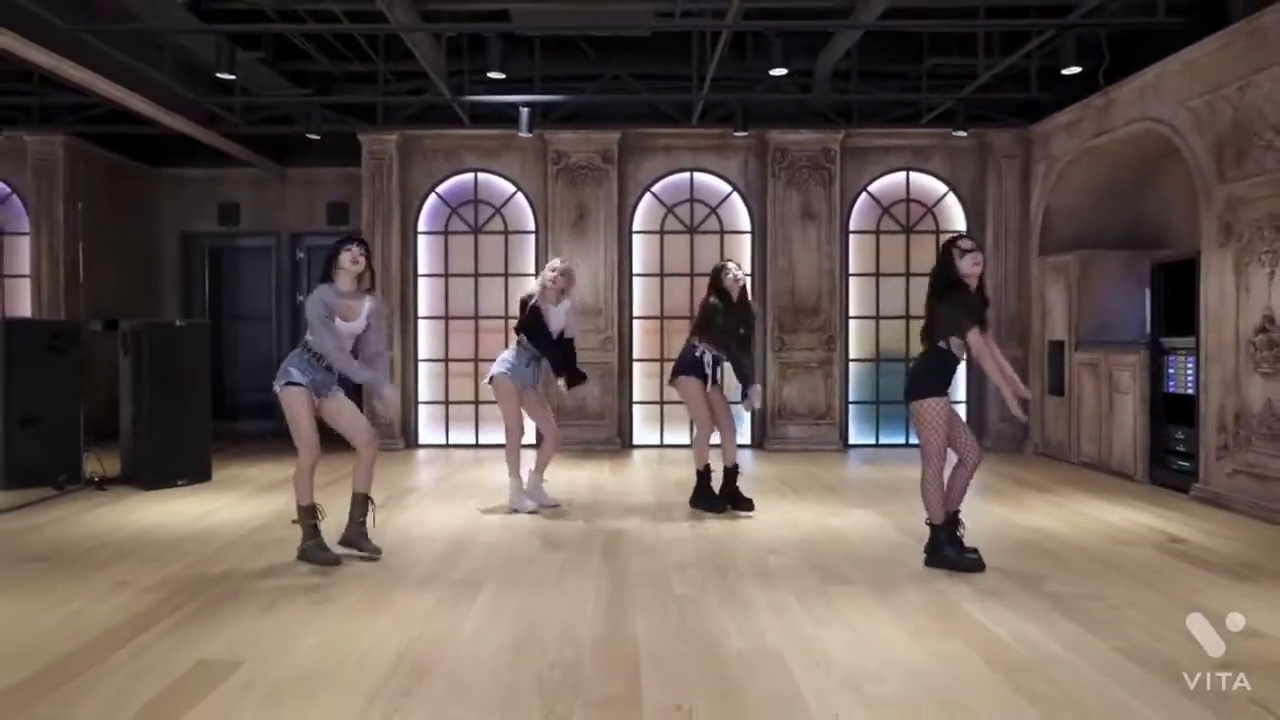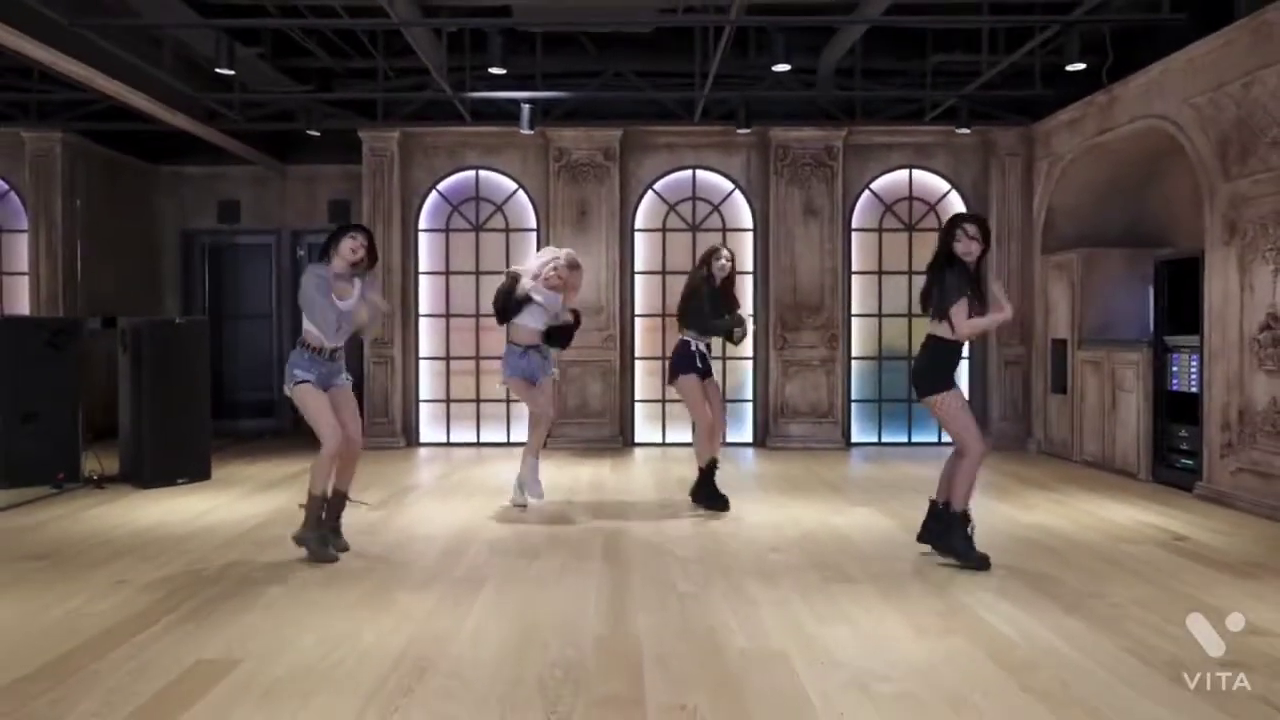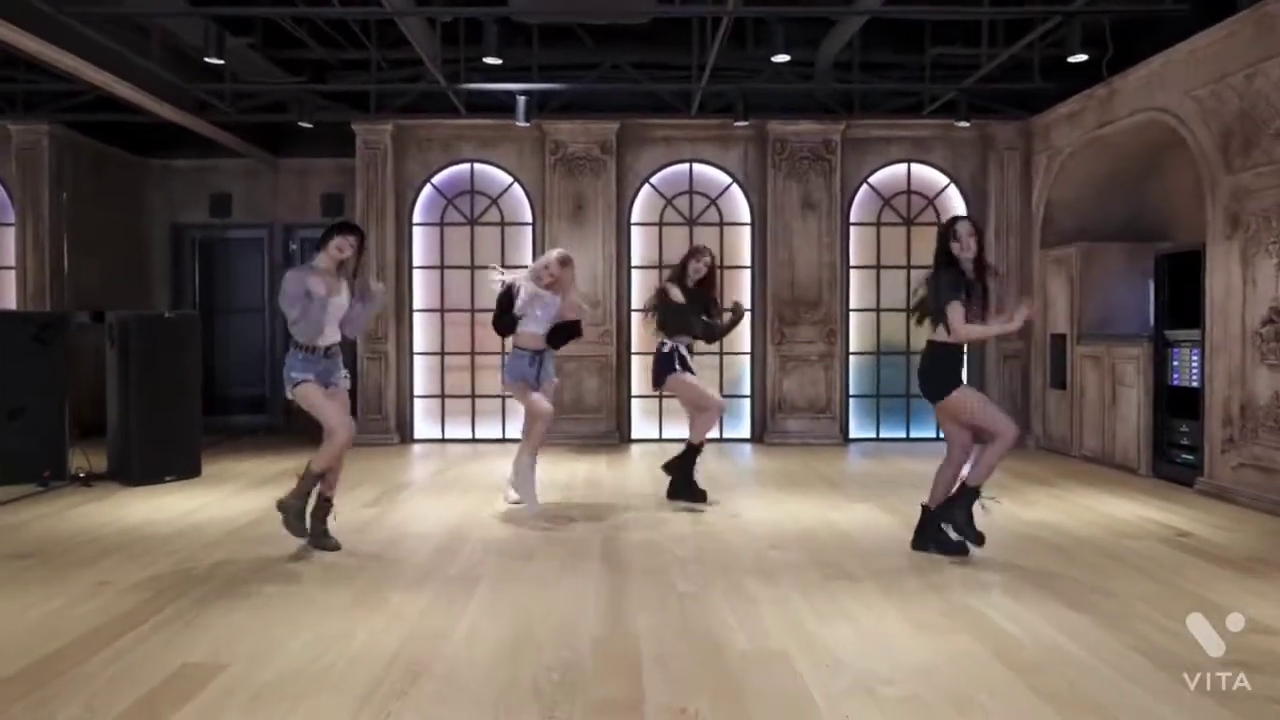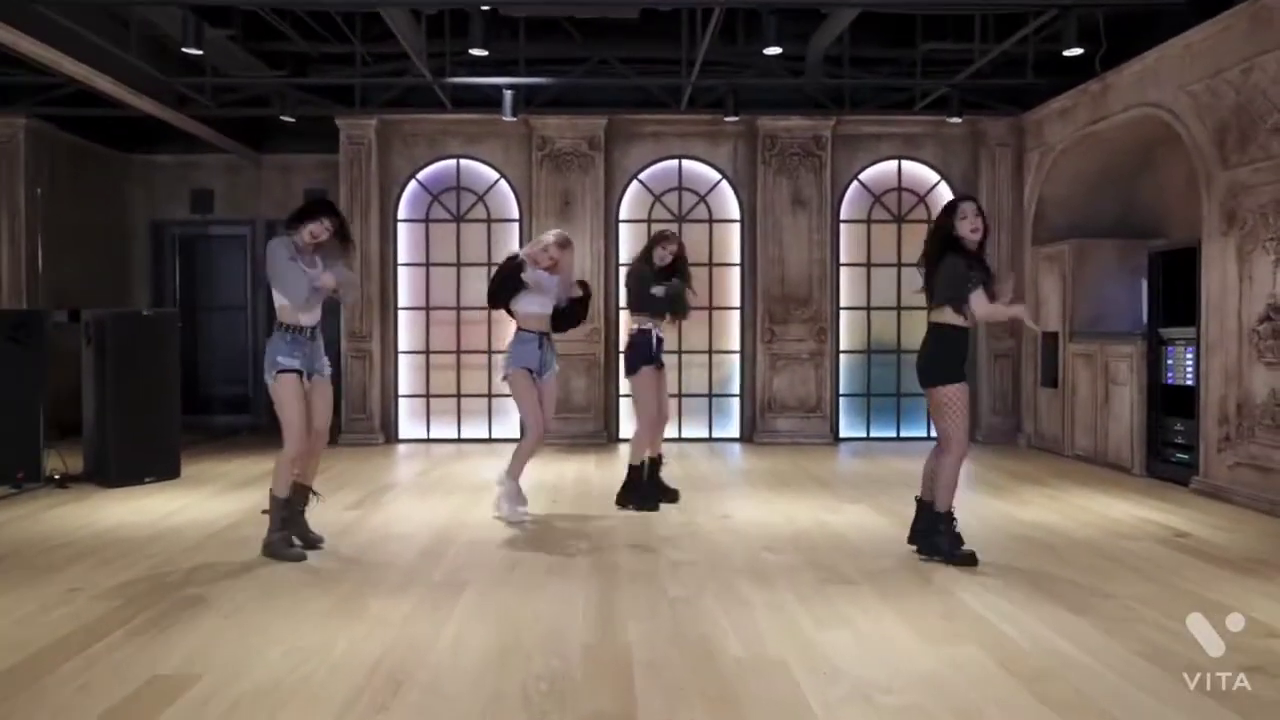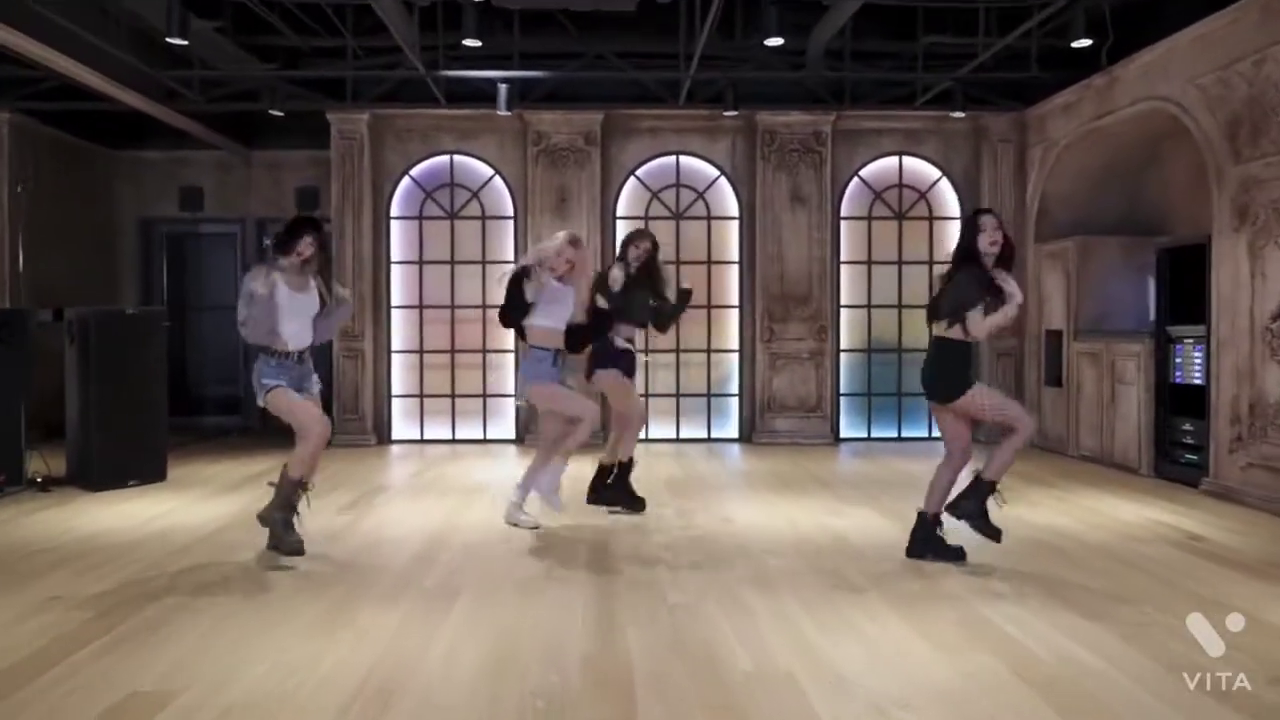
dt=0.2s
person 1, frame 1
left shoulder: (972, 300)
right shoulder: (958, 299)
left elbow: (990, 346)
right elbow: (981, 352)
left wrist: (1016, 382)
right wrist: (1007, 393)
left hip: (933, 385)
right hip: (928, 383)
left knee: (971, 453)
right knee: (935, 460)
person 1, frame 2
left shoulder: (967, 277)
right shoulder: (953, 275)
left elbow: (972, 326)
right elbow: (963, 328)
left wrist: (998, 310)
right wrist: (1003, 315)
left hip: (939, 370)
right hip: (935, 370)
left knee: (966, 445)
right knee: (975, 447)
left ankle: (937, 522)
person 1, frame 3
left shoulder: (970, 280)
right shoulder: (949, 278)
left elbow: (969, 331)
right elbow: (960, 331)
left wrist: (1009, 321)
right wrist: (1009, 326)
left hip: (944, 372)
right hip: (940, 373)
left knee: (960, 449)
right knee: (1006, 431)
right ankle: (961, 503)
person 1, frame 4
left shoulder: (967, 262)
right shoulder: (958, 262)
left elbow: (971, 312)
right elbow: (984, 313)
left wrist: (1002, 303)
right wrist: (1018, 311)
left hip: (940, 358)
right hip: (943, 359)
left knee: (947, 443)
right knee: (957, 446)
left ankle: (925, 524)
right ankle: (940, 532)
person 1, frame 5
left shoulder: (981, 276)
right shoulder: (970, 276)
left elbow: (979, 324)
right elbow: (978, 330)
left wrist: (1009, 298)
right wrist: (1015, 302)
left hip: (942, 370)
right hip: (949, 371)
left knee: (958, 451)
right knee: (1024, 425)
left ankle: (923, 535)
right ankle: (974, 498)
person 2, frame 1
left shoulder: (372, 304)
right shoulder: (320, 297)
left elbow: (375, 351)
right elbow: (333, 351)
left wrist: (384, 388)
right wrist: (375, 382)
left hip: (329, 380)
right hip: (299, 372)
left knee: (368, 439)
right knee: (310, 452)
person 2, frame 2
left shoulder: (362, 282)
right shoulder: (314, 276)
left elbow: (363, 320)
right elbow: (330, 327)
left wrist: (372, 309)
left hip: (336, 369)
right hip: (306, 367)
left knee: (354, 443)
right knee: (334, 441)
left ankle: (330, 520)
right ankle: (310, 528)
person 2, frame 3
left shoulder: (347, 282)
right shoulder: (297, 278)
left elbow: (352, 329)
right elbow: (303, 332)
left wrist: (374, 298)
right wrist: (317, 298)
left hip: (334, 366)
right hip: (303, 366)
left knee: (339, 442)
right knee: (343, 429)
right ankle: (298, 497)
person 2, frame 4
left shoulder: (320, 257)
right shoulder: (280, 248)
left elbow: (344, 289)
right elbow: (300, 295)
left wrist: (342, 276)
left hip: (314, 347)
right hip: (286, 349)
left knee: (319, 438)
right knee: (296, 442)
left ankle: (295, 516)
right ankle: (276, 533)
person 2, frame 5
left shoulder: (313, 282)
right shoulder: (260, 277)
left elbow: (319, 333)
right elbow: (253, 332)
left wrist: (342, 305)
right wrist: (263, 294)
left hip: (304, 369)
right hip: (273, 371)
left knee: (311, 447)
right knee: (320, 428)
left ankle: (283, 522)
right ankle: (278, 509)
person 3, frame 1
left shoulder: (564, 308)
right shoulder: (531, 302)
left elbow: (565, 346)
right elbow: (539, 338)
left wrist: (572, 377)
right wrist: (562, 372)
left hip: (531, 372)
right hip: (510, 366)
left knee: (552, 434)
right knee: (515, 430)
left ankle: (534, 487)
person 3, frame 2
left shoulder: (559, 299)
right shoulder: (519, 280)
left elbow: (555, 337)
right elbow: (502, 310)
left wrist: (569, 322)
right wrist: (523, 293)
left hip: (541, 361)
right hip: (516, 360)
left knee: (544, 420)
right knee: (543, 411)
left ankle: (524, 480)
right ankle: (529, 472)
person 3, frame 3
left shoulder: (558, 300)
right shoulder: (517, 287)
left elbow: (555, 340)
right elbow: (502, 328)
left wrist: (572, 325)
right wrist: (511, 299)
left hip: (543, 364)
right hip: (517, 366)
left knee: (533, 432)
right knee: (545, 413)
left ankle: (515, 481)
right ankle: (526, 469)
person 3, frame 4
left shoulder: (556, 281)
right shoulder: (516, 266)
left elbow: (569, 320)
right elbow: (495, 299)
left wrist: (580, 295)
right wrist: (519, 276)
left hip: (547, 352)
right hip: (522, 350)
left knee: (540, 431)
right knee: (535, 428)
left ankle: (511, 482)
right ankle: (506, 493)
person 3, frame 5
left shoulder: (567, 291)
right shoulder: (527, 275)
left elbow: (576, 341)
right elbow: (508, 318)
left wrist: (600, 321)
right wrist: (528, 297)
left hip: (557, 367)
right hip: (536, 367)
left knee: (549, 447)
right knee: (591, 414)
left ankle: (516, 504)
right ankle: (550, 475)
person 4, frame 1
left shoulder: (746, 311)
right shoulder: (714, 306)
left elbow: (745, 352)
right elbow: (729, 348)
left wrist: (749, 388)
right wrist: (750, 383)
left hip: (711, 370)
right hip: (690, 366)
left knee: (728, 427)
right knee: (705, 425)
left ankle: (730, 489)
right ankle: (702, 490)
person 4, frame 2
left shoulder: (726, 297)
right shoulder: (697, 287)
left elbow: (731, 333)
right elbow: (703, 325)
left wrist: (738, 328)
left hip: (704, 360)
right hip: (686, 359)
left knee: (718, 422)
right knee: (706, 422)
left ankle: (706, 485)
right ankle: (704, 485)
person 4, frame 3
left shoulder: (701, 297)
right shoulder: (670, 290)
left elbow: (711, 335)
right elbow: (670, 326)
left wrist: (736, 316)
left hip: (683, 359)
right hip: (669, 360)
left knee: (701, 416)
right knee: (715, 405)
left ankle: (682, 478)
right ankle: (681, 463)
person 4, frame 4
left shoulder: (666, 278)
right shoulder: (639, 272)
left elbow: (678, 311)
right elbow: (652, 304)
left wrist: (677, 291)
right wrist: (674, 290)
left hip: (653, 347)
right hip: (642, 346)
left knee: (659, 417)
right knee: (648, 420)
left ankle: (651, 480)
right ankle: (632, 488)
person 4, frame 5
left shoulder: (648, 284)
right shoulder: (607, 277)
left elbow: (663, 323)
left wrist: (683, 298)
right wrist: (613, 290)
left hip: (626, 353)
right hip: (606, 353)
left knee: (624, 423)
right knee: (635, 414)
left ankle: (601, 485)
right ankle: (620, 483)
